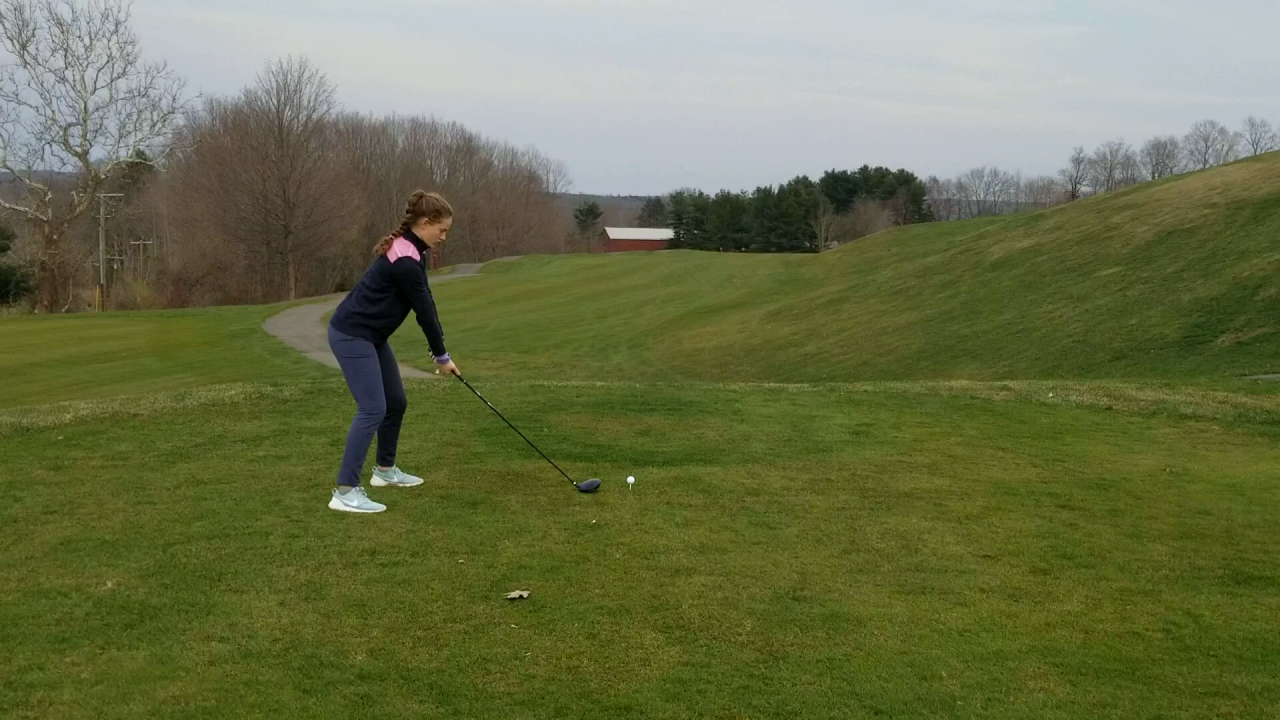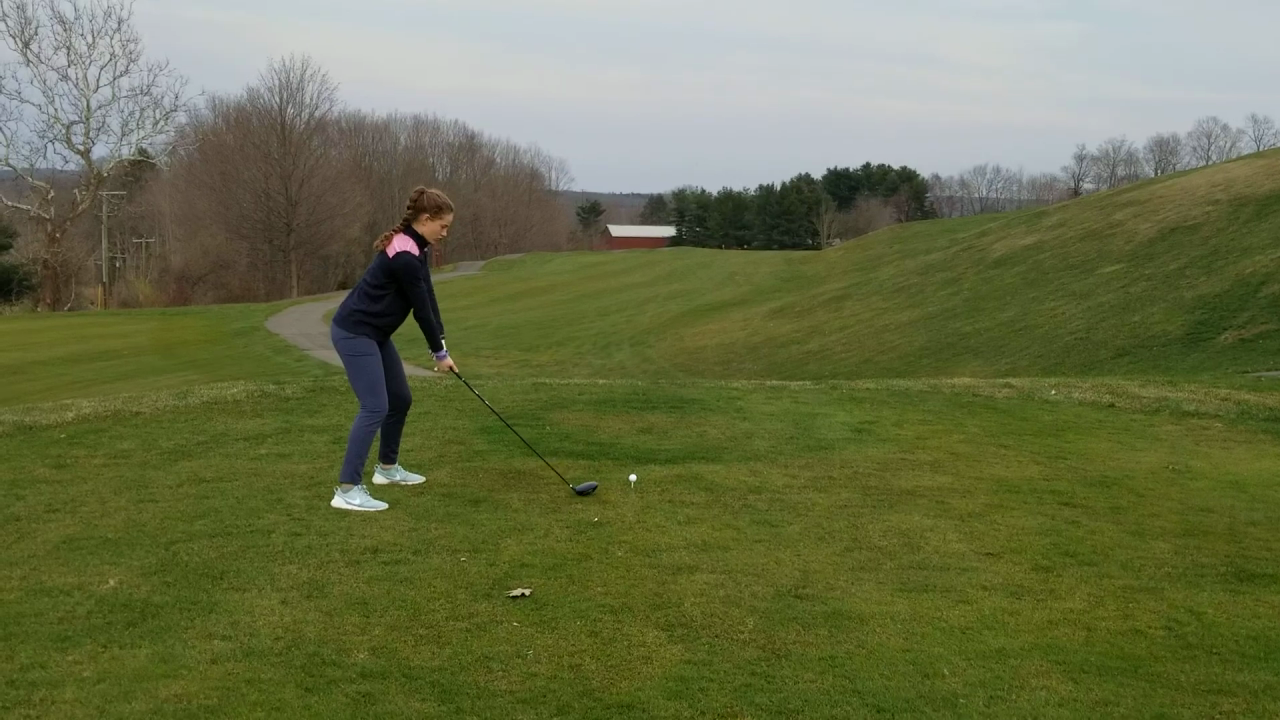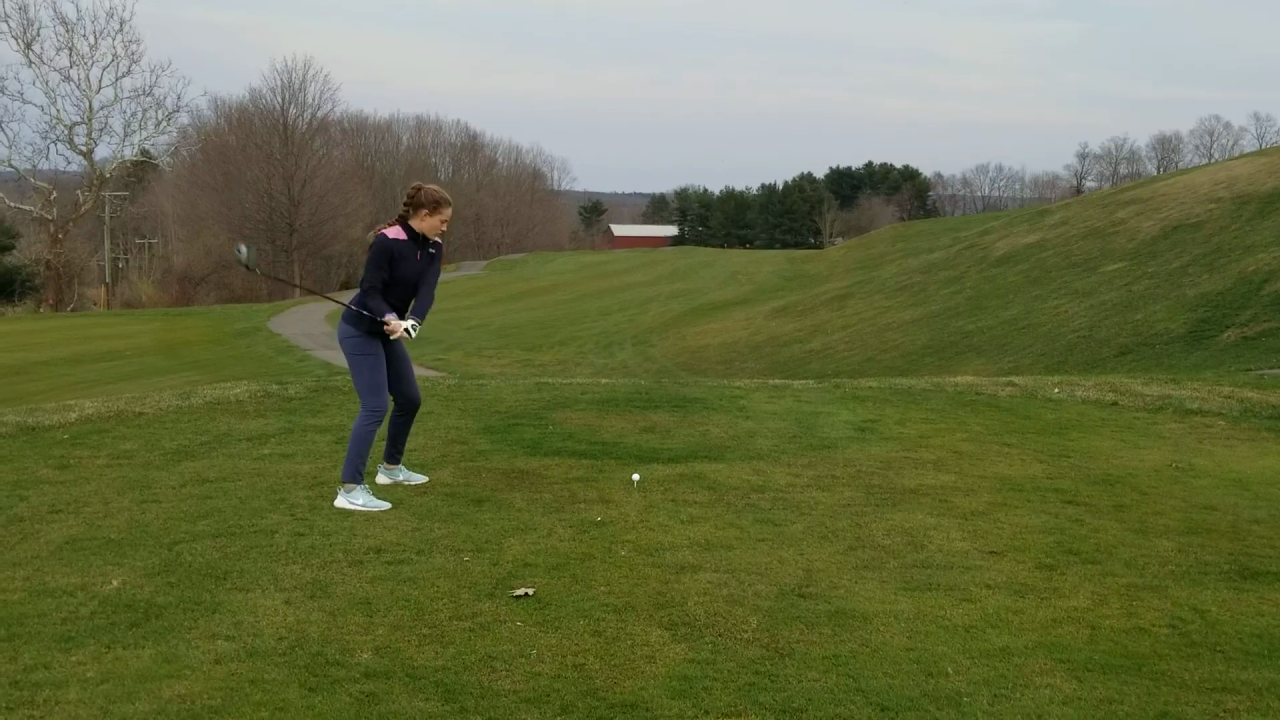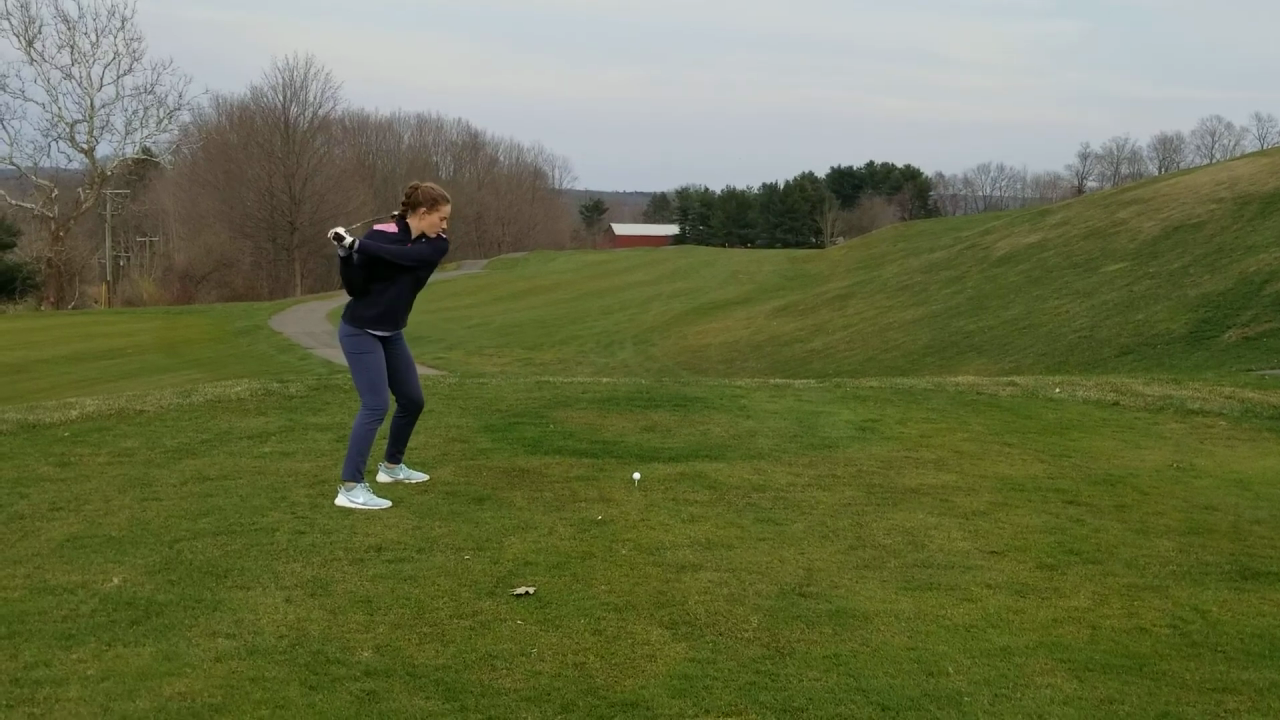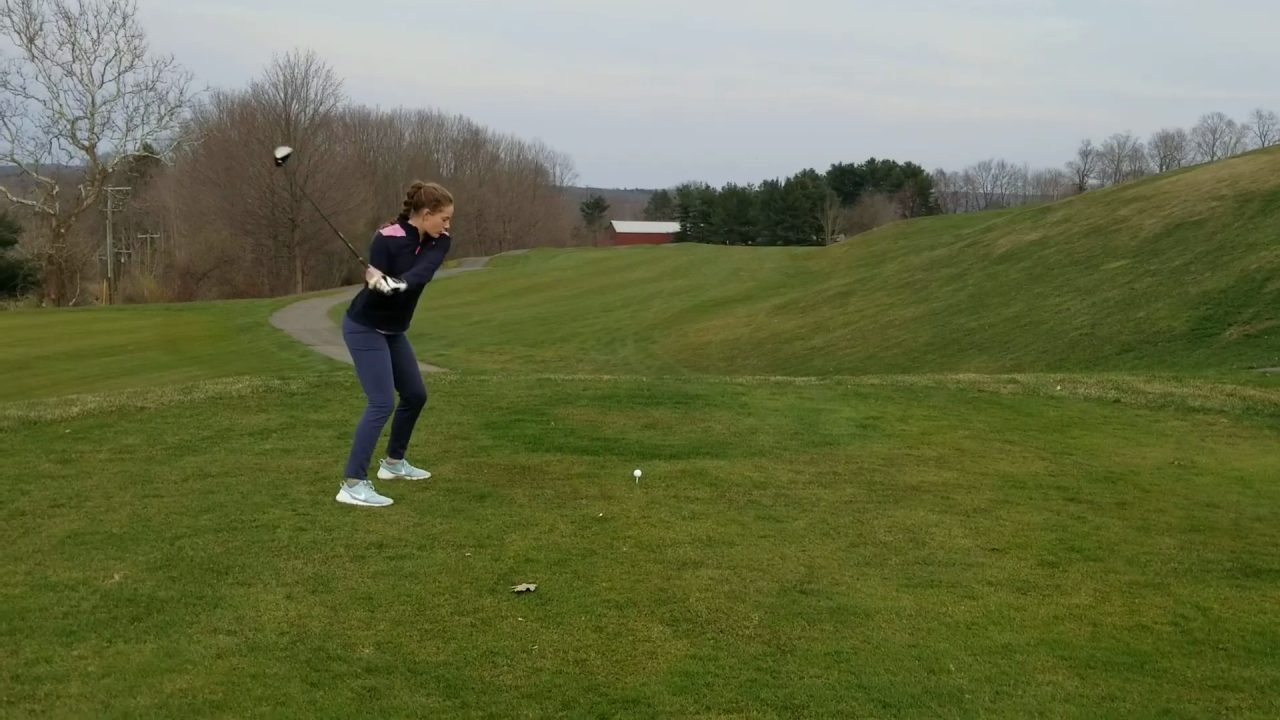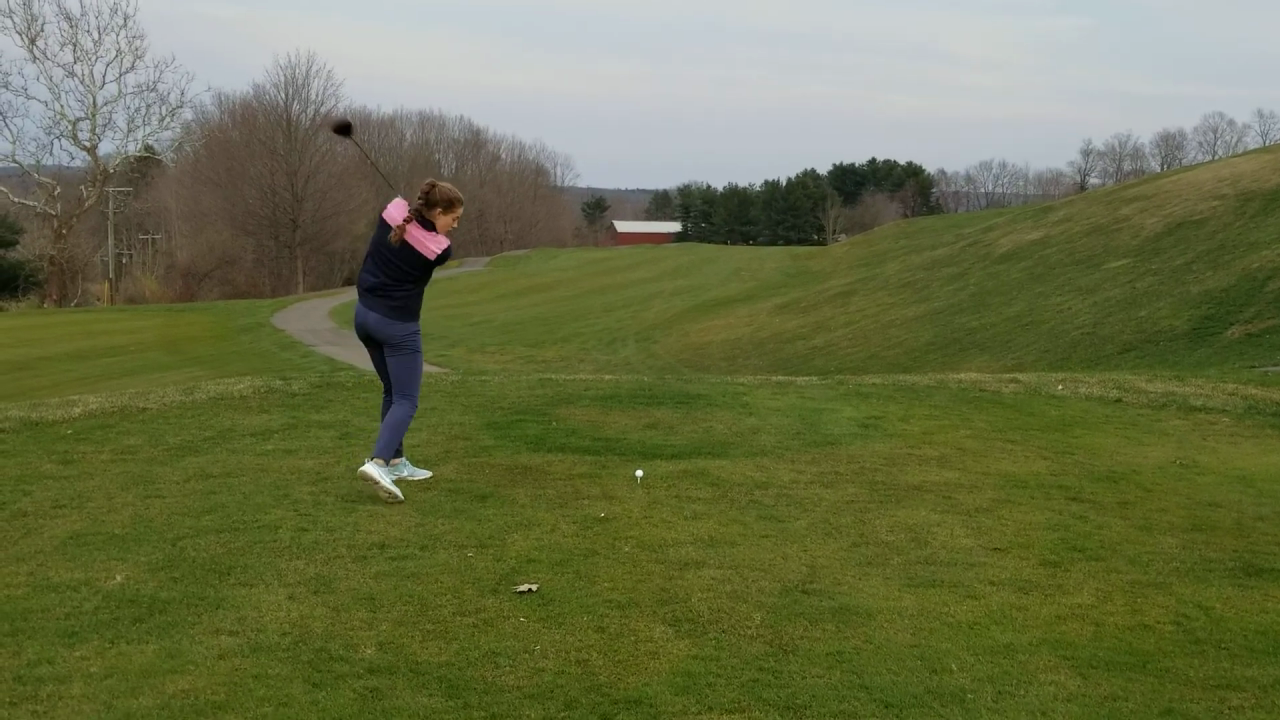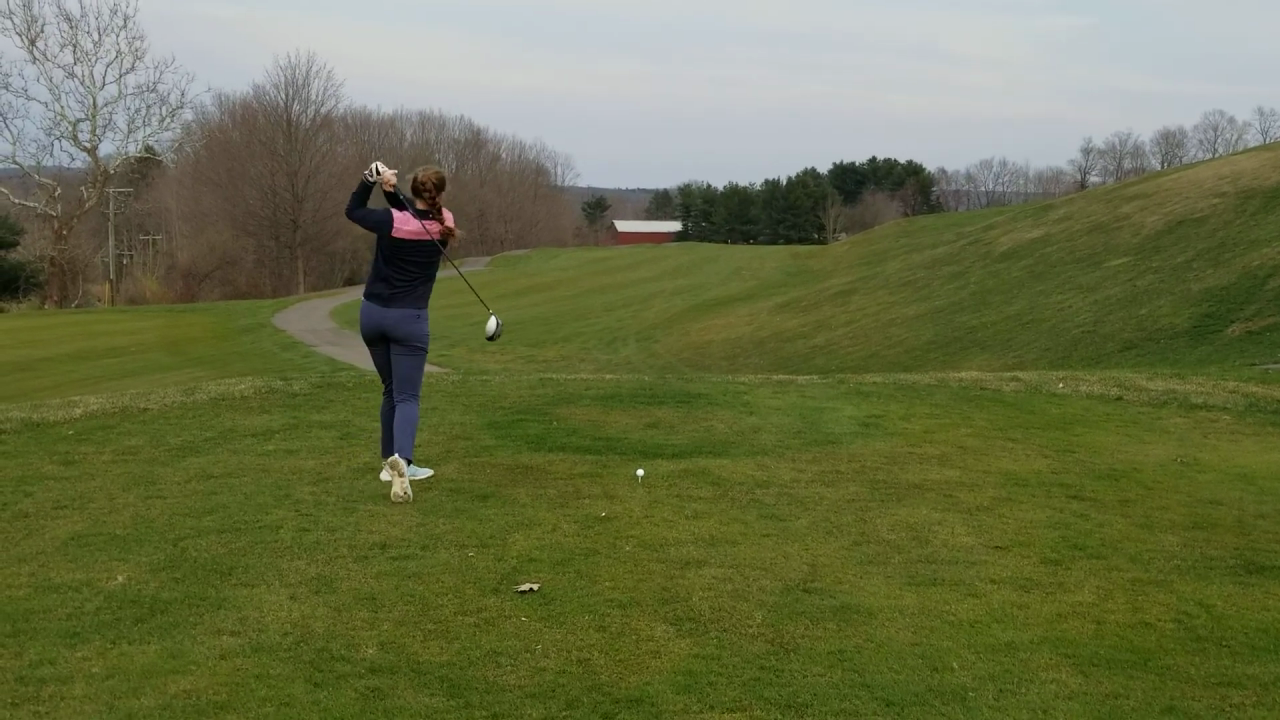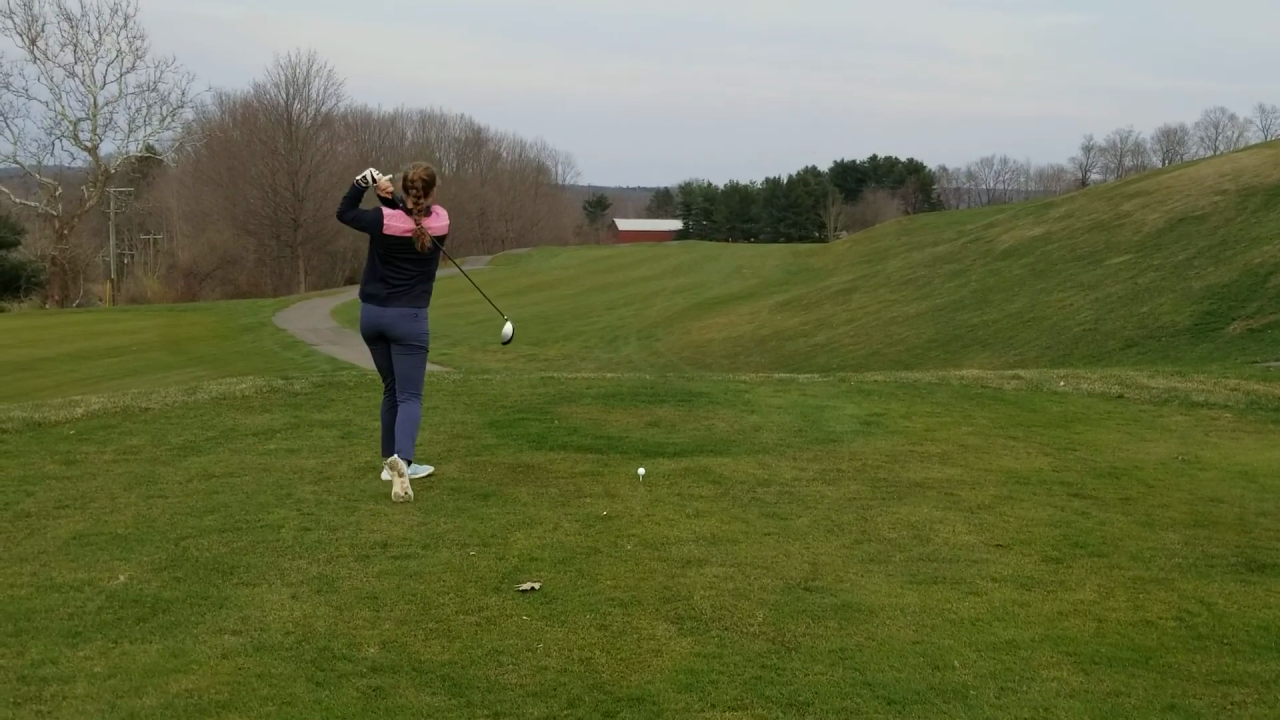
dt=0.3s
person 1, frame 1
left shoulder: (413, 250)
right shoulder: (404, 262)
left elbow: (427, 302)
right elbow: (423, 311)
left wrist: (439, 348)
right wrist: (441, 356)
left hip: (371, 335)
right hip: (351, 335)
left knee: (396, 402)
right knee: (372, 410)
left ankle: (385, 469)
right ankle: (345, 492)
person 1, frame 2
left shoulder: (417, 247)
right shoulder: (404, 257)
left elbow: (428, 298)
right elbow: (420, 308)
left wrist: (441, 343)
right wrist: (439, 352)
left hip: (374, 332)
right hip: (355, 333)
left knee: (400, 399)
right knee: (374, 408)
left ankle: (387, 467)
right ankle: (347, 490)
person 1, frame 3
left shoulder: (433, 249)
right shoulder: (387, 241)
left elbow: (426, 290)
right elbow: (372, 294)
left wrist: (412, 322)
right wrist: (390, 317)
left hip: (387, 334)
right hip: (360, 331)
left knee: (409, 399)
right knee: (375, 407)
left ankle: (391, 467)
right ankle: (350, 490)
person 1, frame 4
left shoulder: (437, 245)
right shoulder: (378, 235)
left elbow: (401, 256)
right elbow: (354, 288)
left wrist: (354, 245)
right wrist: (345, 250)
left hip: (391, 334)
right hip: (360, 331)
left knee: (412, 401)
right knee: (376, 406)
left ankle: (392, 466)
right ankle: (350, 488)
person 1, frame 5
left shoulder: (439, 243)
right shoulder: (387, 242)
left elbow: (421, 275)
right elbow: (375, 298)
left wrist: (393, 283)
right wrist: (376, 281)
left hip: (390, 331)
right hip: (366, 328)
left knee: (415, 396)
right knee: (381, 403)
left ankle: (393, 461)
right ankle: (352, 484)
person 1, frame 6
left shoulder: (394, 211)
right shoulder: (439, 248)
left hip: (366, 315)
right hip: (398, 325)
left knee: (394, 390)
right knee: (406, 400)
left ankle: (394, 462)
right ankle: (377, 462)
person 1, frame 7
left shoulder: (392, 221)
right shoulder: (444, 222)
left elbow: (352, 210)
left wrist: (372, 178)
right wrist: (388, 186)
left hip: (372, 314)
right hip: (409, 319)
left knee: (392, 390)
right knee: (407, 397)
left ankle: (392, 462)
right ankle: (402, 460)
person 1, frame 8
left shoulder: (384, 219)
right shoulder: (439, 220)
left elbow: (343, 213)
left wrist: (365, 180)
right wrist: (385, 191)
left hip: (372, 314)
right hip: (409, 318)
left knee: (392, 390)
right knee: (409, 397)
left ankle: (394, 461)
right ankle: (402, 459)
